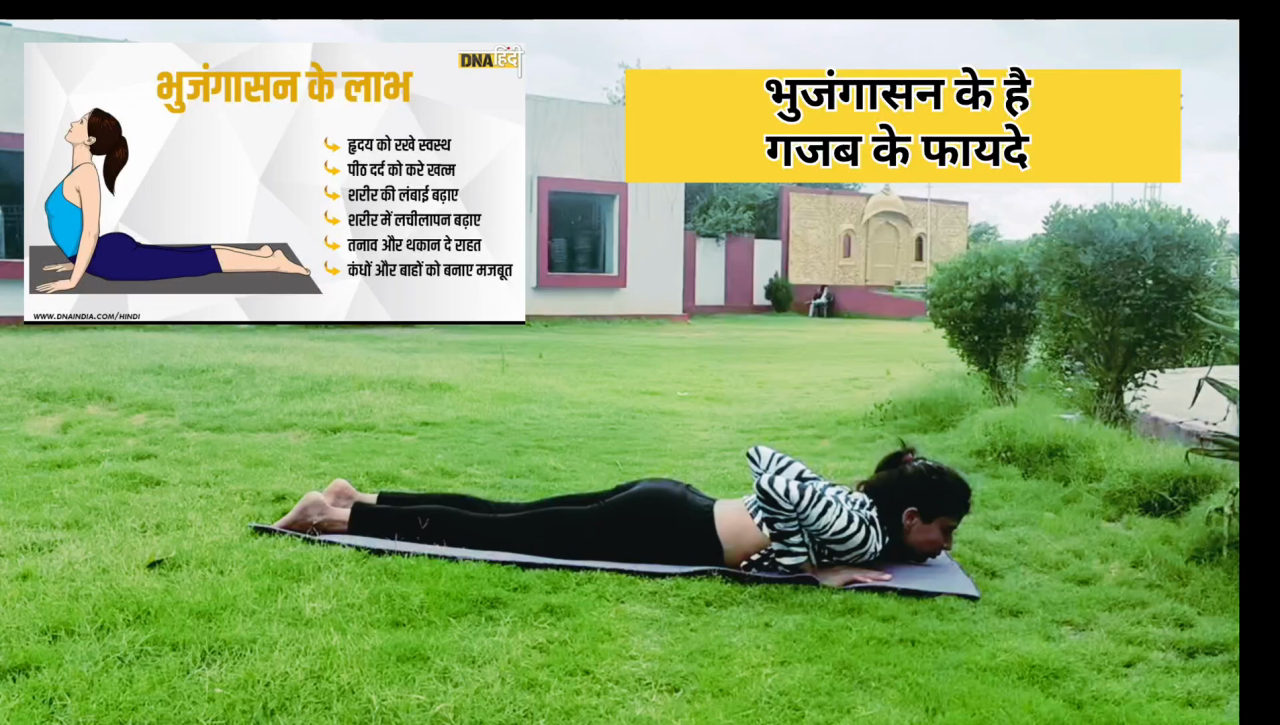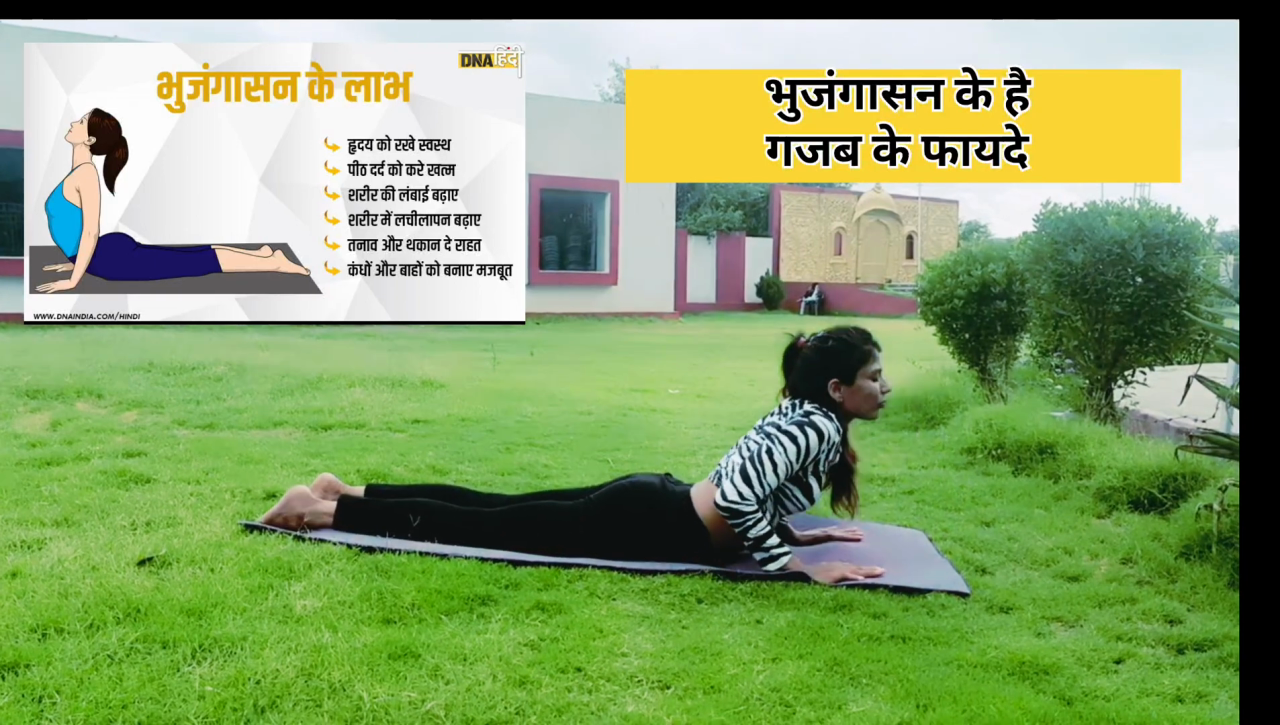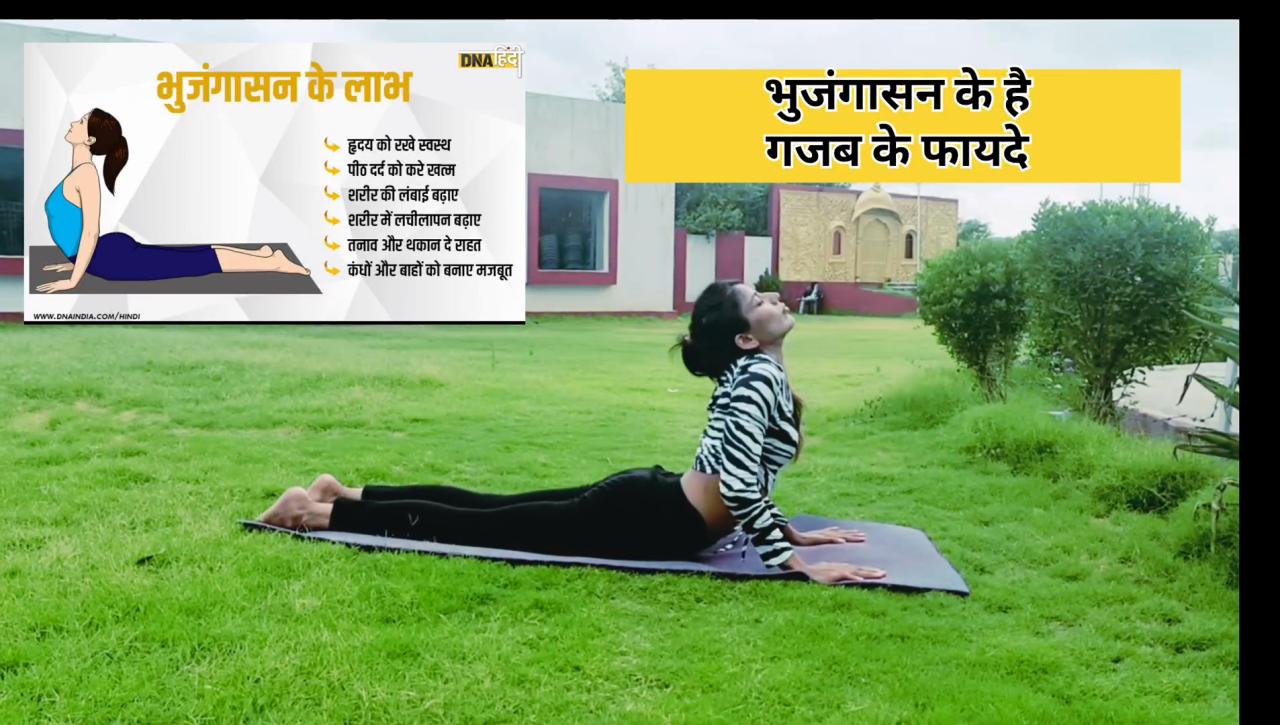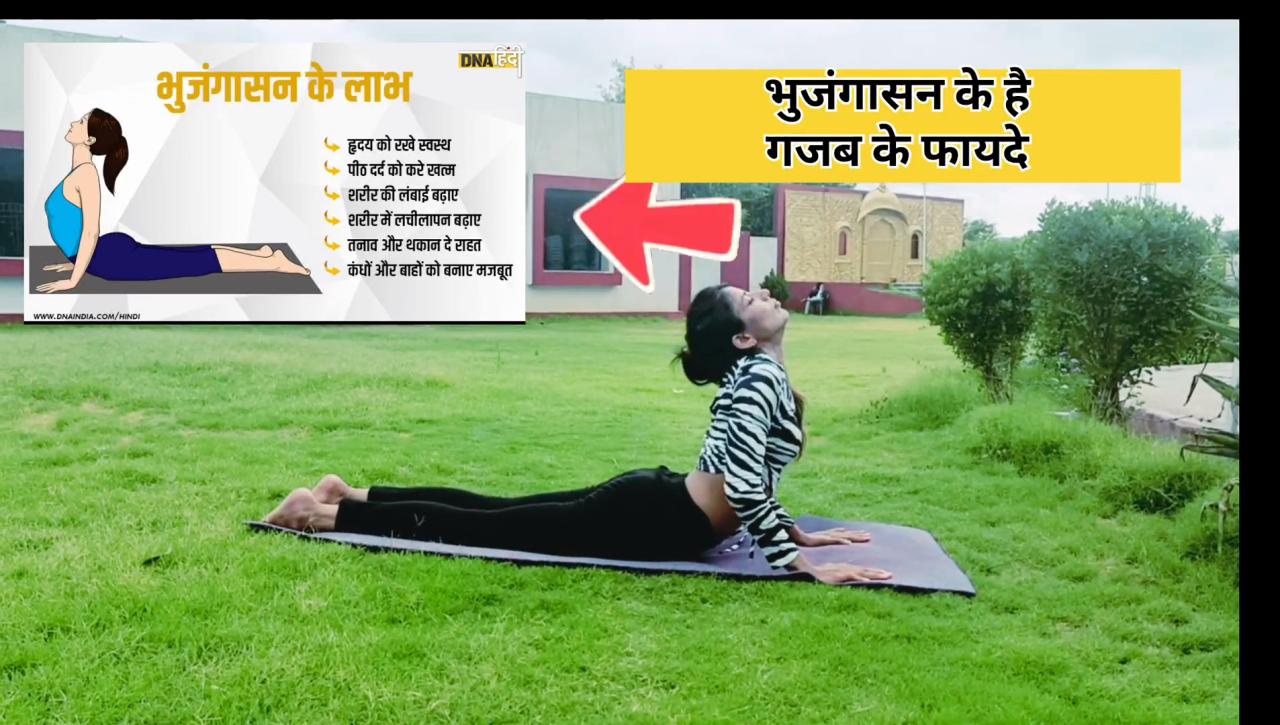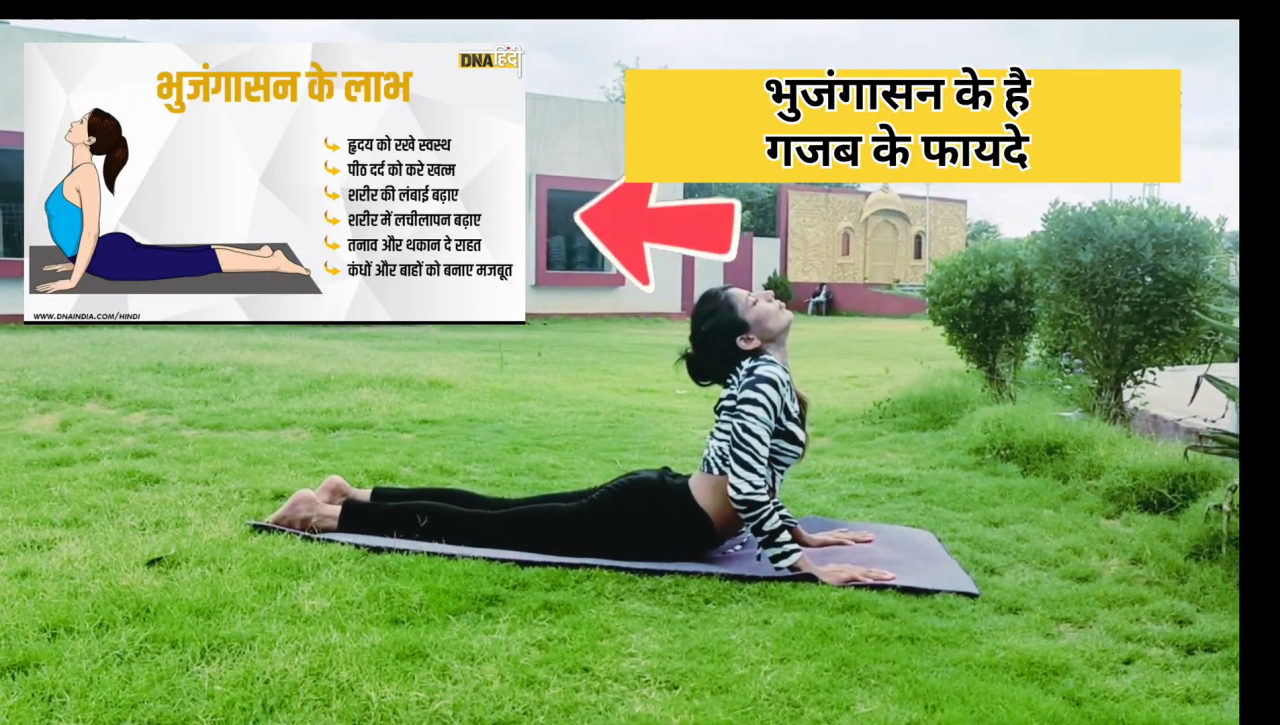
dt=0.7s
person 1, frame 1
left shoulder: (856, 503)
right shoulder: (865, 532)
left elbow: (764, 457)
right elbow: (777, 491)
right wrist: (814, 567)
left hip: (667, 510)
right hip: (665, 530)
left knee: (503, 513)
right knee: (489, 531)
left ankle: (356, 498)
right ankle: (335, 515)
person 1, frame 2
left shoulder: (801, 414)
right shoulder: (819, 429)
right elbow: (735, 498)
left wrist: (798, 533)
right wrist: (797, 565)
left hip: (650, 503)
right hip: (649, 526)
left knee: (488, 510)
right knee: (473, 528)
left ankle: (343, 493)
right ankle: (320, 511)
person 1, frame 3
left shoulder: (753, 375)
right shoulder: (759, 378)
left elbow: (745, 474)
right elbow: (739, 486)
left wrist: (792, 532)
right wrist: (796, 563)
left hip: (644, 500)
right hip: (644, 521)
left knee: (487, 507)
right knee: (470, 526)
left ankle: (342, 493)
right ankle: (316, 512)
person 1, frame 4
left shoulder: (755, 374)
right shoulder: (760, 377)
left elbow: (749, 474)
right elbow: (744, 486)
left wrist: (796, 532)
right wrist: (802, 564)
left hip: (650, 499)
right hip: (651, 521)
left knee: (495, 510)
right knee: (480, 527)
left ankle: (350, 494)
right ankle: (325, 514)
person 1, frame 5
left shoulder: (759, 376)
right shoulder: (764, 379)
left elbow: (751, 474)
right elbow: (746, 487)
left wrist: (799, 532)
right wrist: (805, 565)
left hip: (652, 500)
right hip: (653, 521)
left knee: (498, 509)
right knee: (483, 527)
left ankle: (355, 494)
right ankle: (328, 514)
person 2, frame 1
left shoulder: (86, 173)
right shoulder: (79, 171)
left elbow: (91, 232)
left wrist: (73, 280)
right wrist: (75, 261)
left hip: (114, 258)
right hip: (109, 254)
left knee: (199, 261)
left ankle: (272, 262)
person 2, frame 2
left shoulder: (86, 173)
right shoulder: (79, 172)
left elbow: (91, 232)
left wrist: (73, 280)
right wrist: (75, 261)
left hip: (115, 258)
right hip: (110, 254)
left knee: (197, 261)
left ankle: (272, 263)
person 2, frame 3
left shoulder: (86, 173)
right shoulder: (79, 171)
left elbow: (91, 232)
left wrist: (73, 280)
right wrist: (76, 261)
left hip: (115, 258)
right hip: (110, 254)
left knee: (198, 261)
left ankle: (273, 262)
person 2, frame 4
left shoulder: (85, 173)
right shoulder: (79, 171)
left elbow: (91, 232)
left wrist: (74, 279)
right wrist: (76, 261)
left hip: (114, 258)
right hip: (109, 253)
left knee: (197, 262)
left ankle: (272, 263)
person 2, frame 5
left shoulder: (86, 173)
right shoulder: (79, 171)
left elbow: (91, 232)
left wrist: (74, 279)
right wrist: (75, 261)
left hip: (114, 258)
right hip: (110, 254)
left knee: (197, 262)
left ankle: (273, 263)
